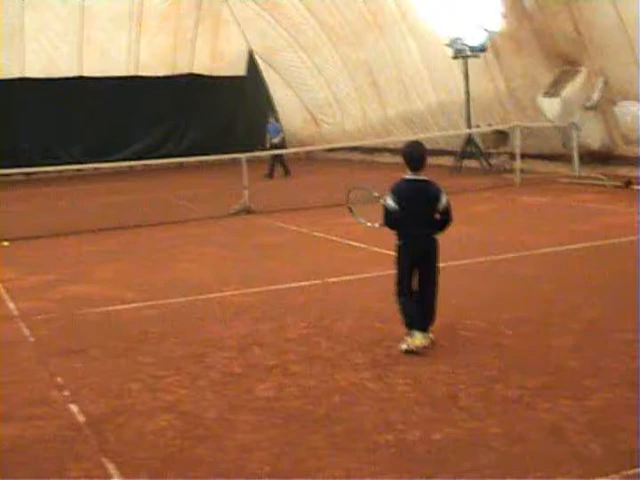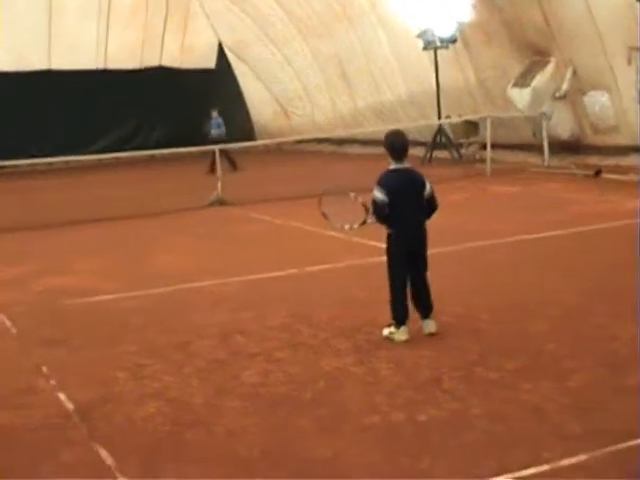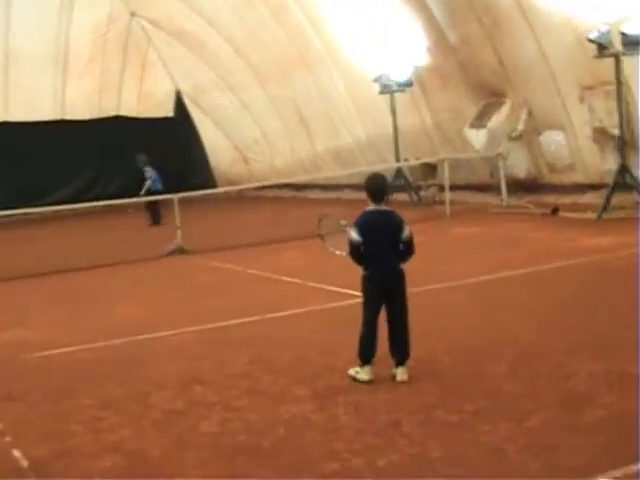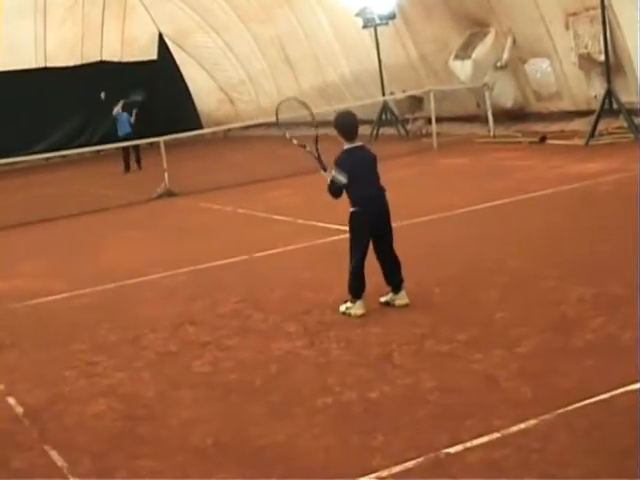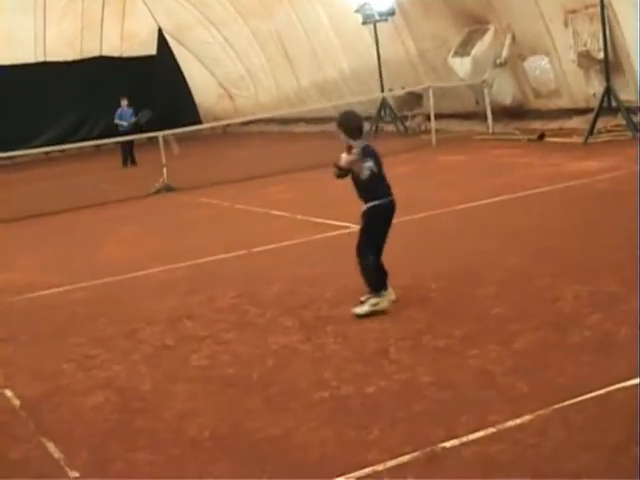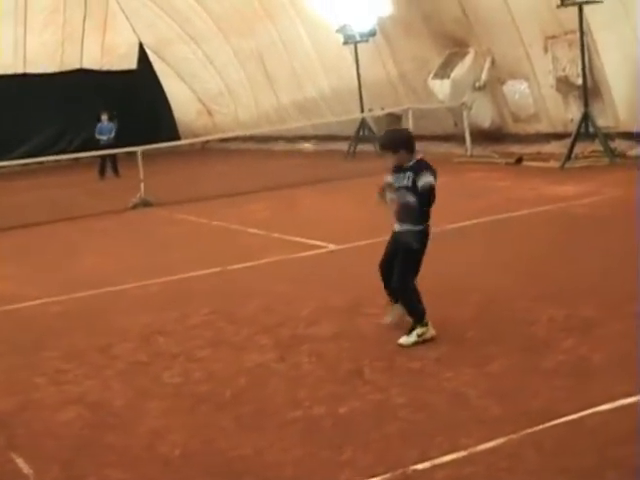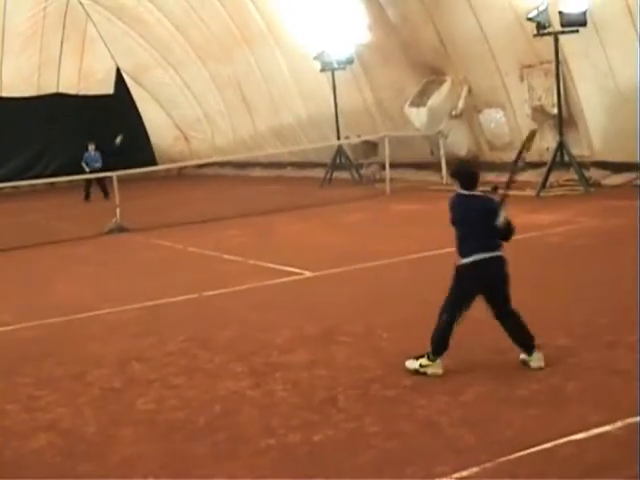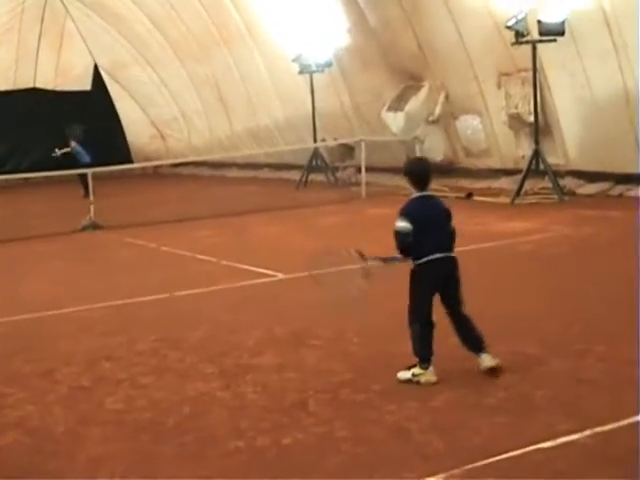
dt=0.7s
person 1, frame 1
left shoulder: (398, 189)
right shoulder: (434, 190)
left elbow: (390, 219)
right elbow: (446, 218)
left hip: (407, 245)
right hip: (428, 245)
left knee: (404, 290)
right knee: (428, 288)
left ankle: (415, 332)
right ankle: (425, 331)
person 1, frame 2
left shoulder: (385, 180)
right shoulder: (418, 177)
left elbow: (380, 213)
right elbow: (432, 205)
left wrist: (390, 221)
left hip: (398, 236)
right hip: (418, 234)
left knee: (398, 280)
right knee: (419, 276)
left ankle: (400, 327)
right ankle: (428, 319)
person 1, frame 3
left shoulder: (362, 221)
right shoulder: (397, 220)
left elbow: (355, 252)
right elbow: (409, 249)
left hip: (372, 277)
right hip: (394, 276)
left knee: (369, 321)
right knee: (398, 321)
left ankle: (365, 367)
right ankle: (401, 367)
person 1, frame 4
left shoulder: (342, 160)
right shoulder: (369, 154)
left elbow: (335, 192)
left wrist: (330, 180)
left hip: (361, 211)
right hip: (381, 206)
left knee: (357, 256)
right knee: (386, 250)
left ankle: (356, 302)
right ankle: (398, 292)
person 1, frame 5
left shoulder: (368, 153)
right shoulder: (352, 152)
left elbow: (369, 180)
right elbow: (338, 172)
left wrist: (356, 167)
right wrist: (343, 164)
left hip: (380, 206)
right hip: (374, 206)
left knee: (366, 250)
right knee: (368, 250)
left ankle: (378, 296)
right ankle: (382, 290)
person 1, frame 6
left shoulder: (424, 170)
right shoulder: (398, 169)
left elbow: (425, 200)
right elbow: (387, 192)
left wrist: (400, 198)
right wrist: (389, 194)
left hip: (415, 233)
right hip: (400, 230)
left knee: (402, 281)
right knee: (386, 269)
left ankle: (423, 326)
right ankle: (400, 305)
person 1, frame 7
left shoulder: (455, 203)
right shoulder: (490, 204)
right elbow: (506, 233)
left hip: (471, 266)
right hip: (496, 263)
left knee: (449, 312)
right knee: (504, 311)
left ankle: (432, 360)
right ankle: (532, 353)
person 1, frame 8
left shoulder: (408, 210)
right shoulder: (441, 206)
left elbow: (403, 244)
right elbow: (451, 235)
left wrist: (412, 252)
left hip: (425, 268)
right hip: (449, 263)
left knee: (419, 317)
right knee: (457, 312)
left ankle: (424, 368)
right ankle: (484, 355)
